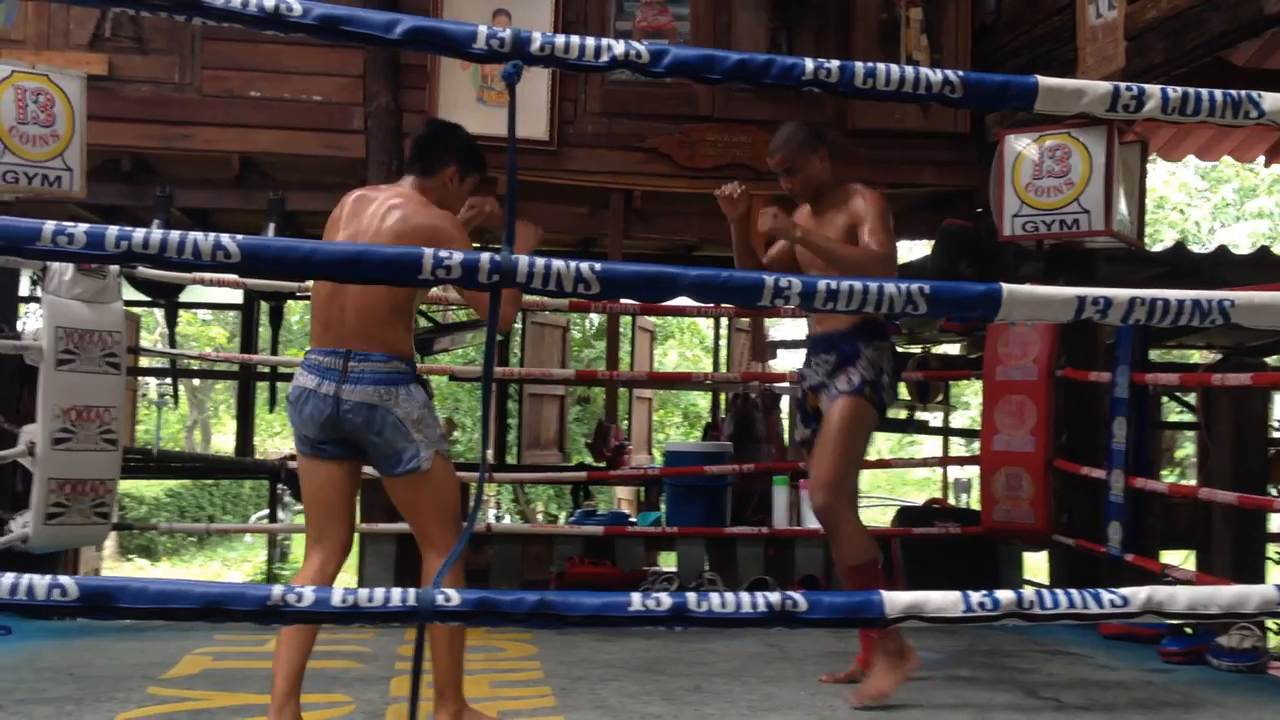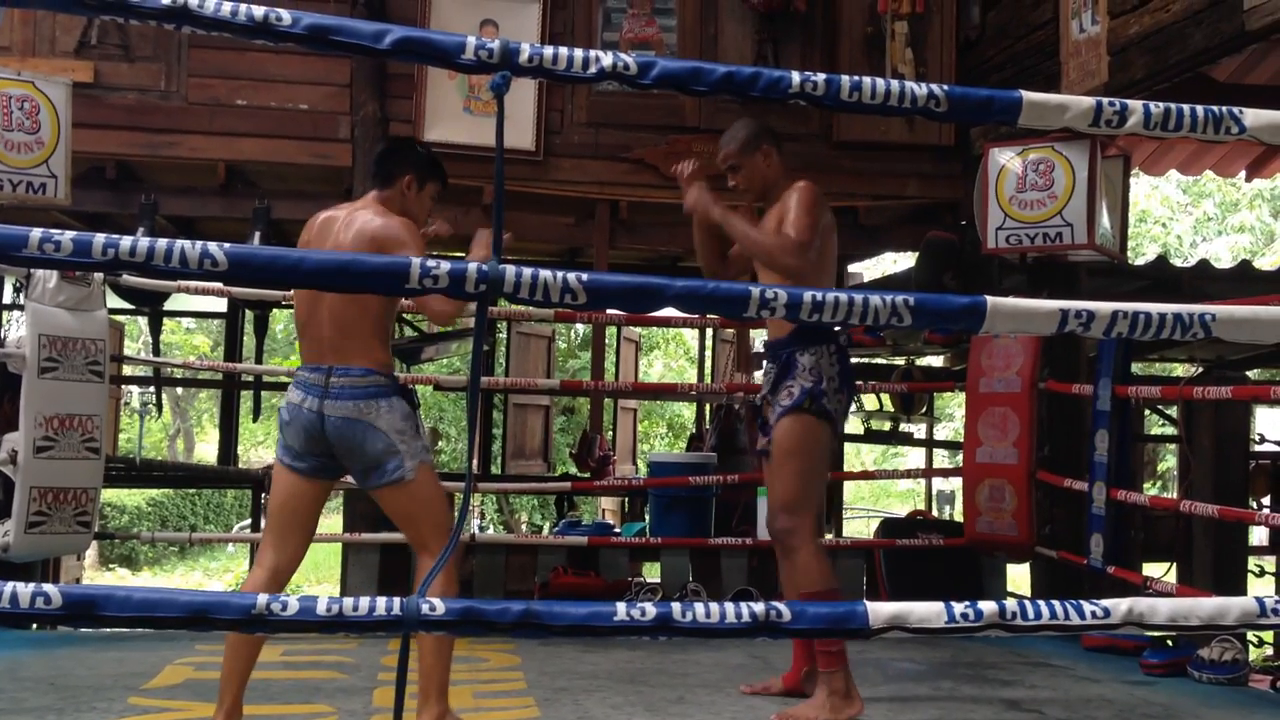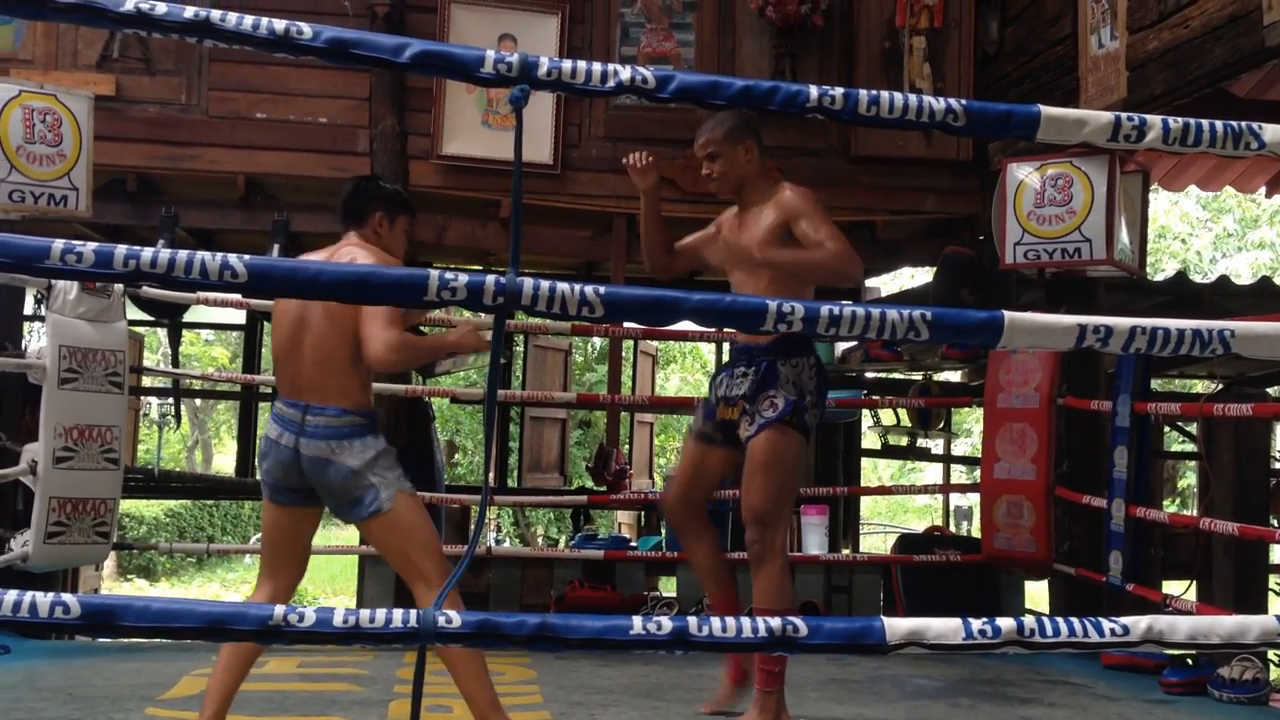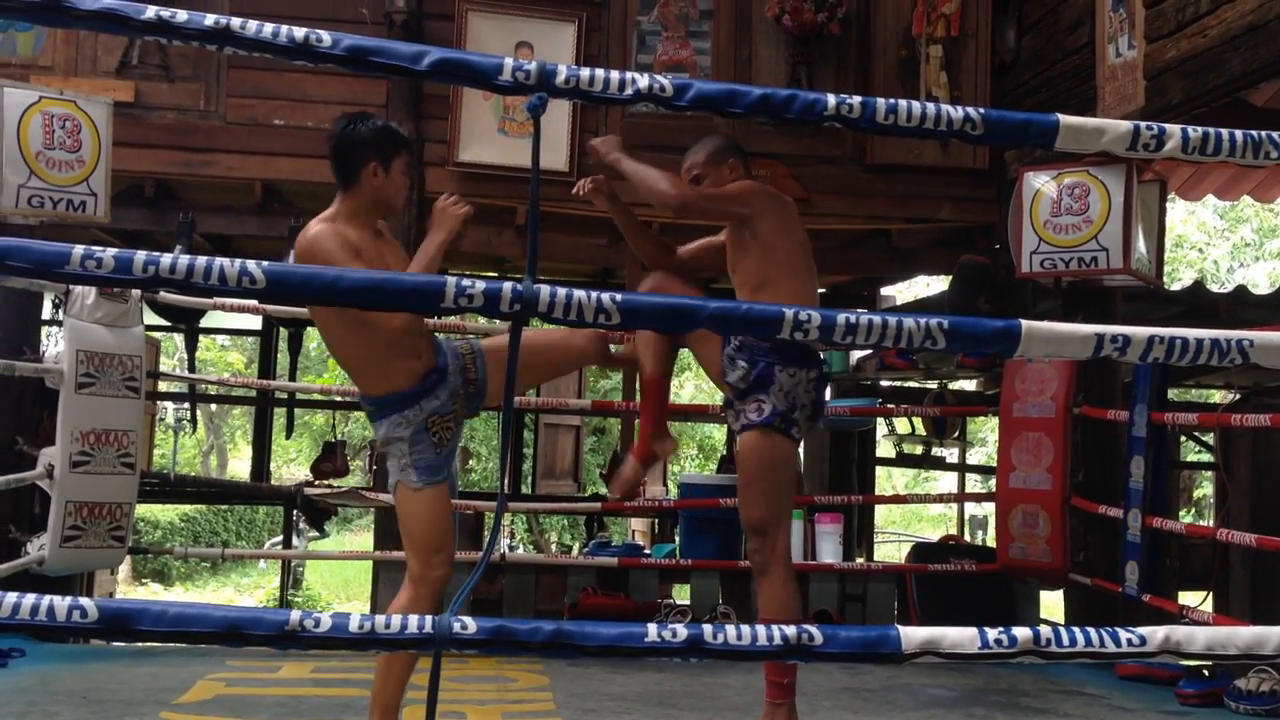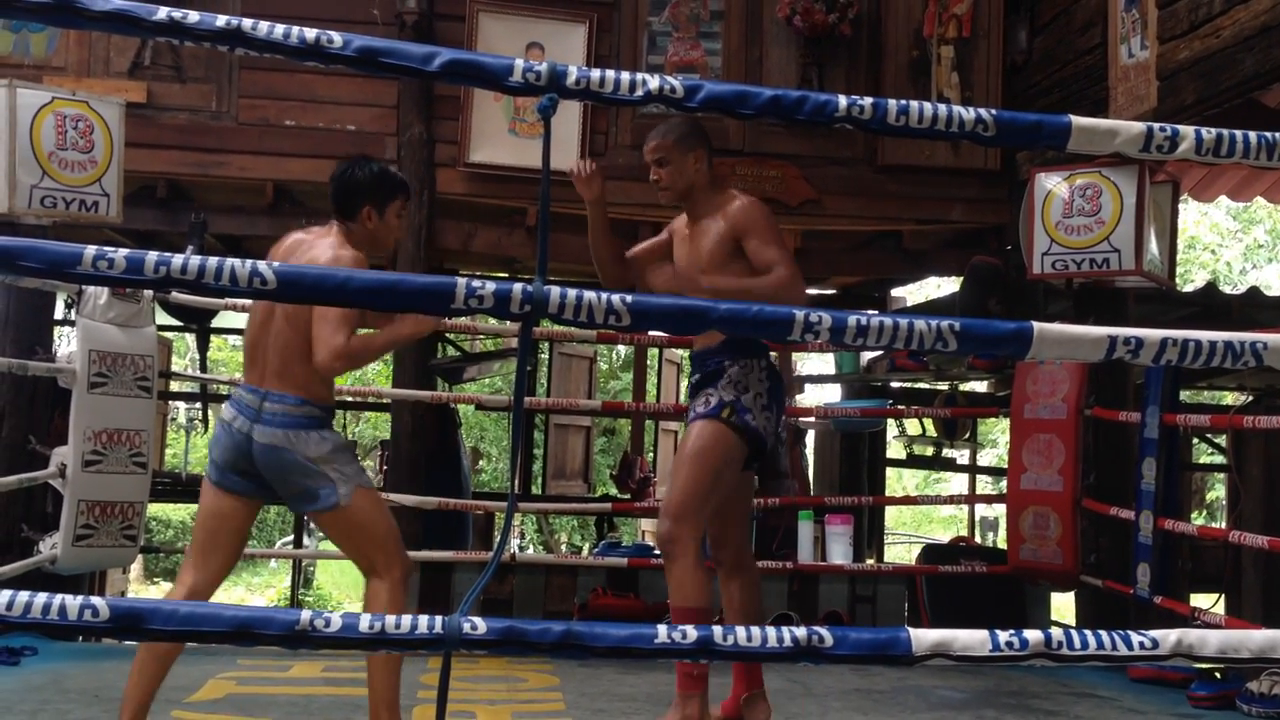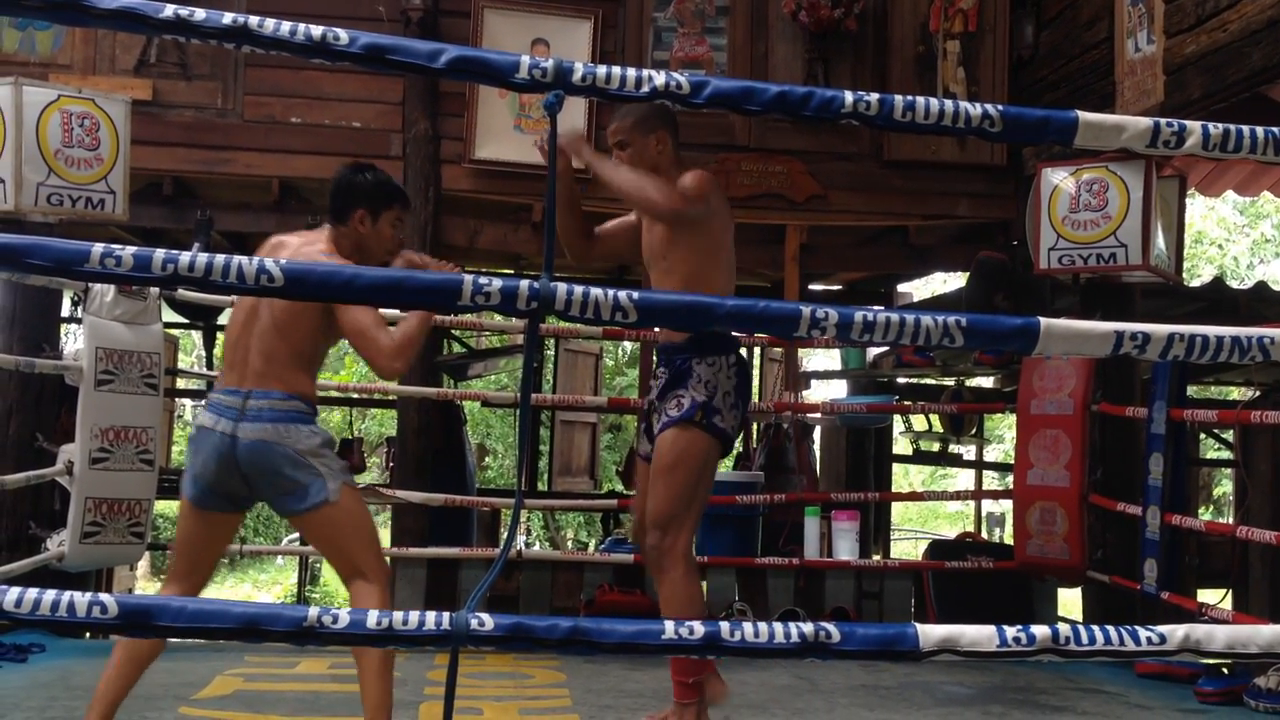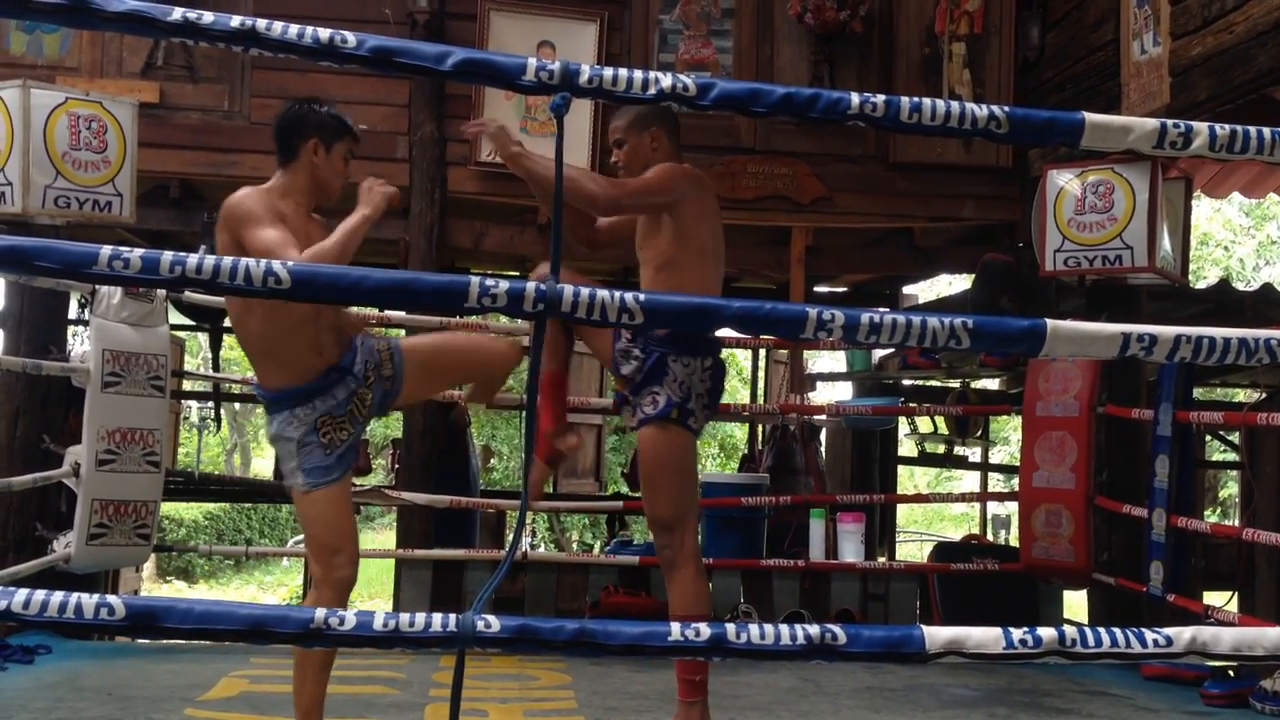
dt=0.7s
person 1, frame 1
left shoulder: (864, 204)
right shoulder: (804, 216)
left elbow: (880, 267)
right elbow: (760, 278)
left wrist: (801, 237)
right wrist: (741, 224)
left hip: (862, 357)
right hip: (817, 362)
left knee: (828, 499)
right knee: (831, 507)
left ankle: (891, 648)
right ankle: (876, 644)
person 1, frame 2
left shoulder: (804, 197)
right shoulder: (772, 212)
left elbow: (792, 263)
right elbow: (719, 271)
left wrist: (716, 211)
right wrist: (701, 206)
left hip: (810, 364)
right hip: (783, 367)
left knee: (793, 523)
right knee: (784, 526)
right ankle: (805, 667)
person 1, frame 3
left shoulder: (791, 202)
right shoulder: (728, 218)
left elbow: (848, 266)
right elbow: (662, 265)
left wrist: (755, 256)
right wrist: (649, 198)
left hip: (785, 372)
right hip: (738, 372)
left knee: (762, 537)
right knee: (679, 503)
right ankle: (742, 662)
person 1, frame 4
left shoulder: (757, 199)
right shoulder: (736, 231)
left elbow: (677, 200)
right elbow: (665, 260)
left wrist: (620, 158)
right wrist: (613, 205)
left hip: (782, 374)
right hip: (751, 364)
left knee: (765, 547)
right knee: (656, 290)
right ankle: (646, 447)
person 1, frame 5
left shoulder: (743, 211)
right shoulder: (680, 229)
left elbow: (790, 290)
right elbow: (614, 275)
left wrist: (698, 283)
right wrist: (596, 208)
left hip: (740, 380)
right hip: (712, 384)
left knee: (678, 532)
right knee: (729, 550)
person 1, frame 6
left shoulder: (697, 188)
right shoulder: (647, 220)
left elbow: (665, 205)
right elbow: (582, 250)
left wrist: (592, 158)
right wrist: (565, 174)
left hip: (705, 372)
right hip: (671, 374)
left knee: (666, 543)
right knee: (650, 537)
person 1, frame 7
left shoulder: (679, 181)
right shoulder: (663, 203)
left elbow: (604, 193)
right elbow: (588, 230)
left wrist: (516, 151)
right wrist: (543, 181)
left hip: (677, 367)
right hip: (645, 352)
left knee: (675, 542)
right knee: (550, 279)
right ankle: (550, 438)
person 2, frame 1
left shoulder: (351, 202)
right shoulder: (434, 223)
right elbow: (501, 316)
right wrist: (521, 251)
left hip: (316, 382)
right hip: (383, 388)
left knee: (324, 549)
right knee: (442, 549)
person 2, frame 2
left shoulder: (317, 223)
right shoulder: (394, 228)
right elbow: (444, 309)
right wrist: (482, 250)
left hip: (305, 399)
right hip: (369, 402)
left knee: (272, 564)
right knee: (438, 552)
person 2, frame 3
left shoulder: (298, 265)
right shoulder: (374, 264)
right elbow: (381, 353)
left wrist: (403, 312)
right wrist: (455, 342)
left hip: (283, 432)
right hip: (345, 440)
left knee: (273, 586)
right knee: (433, 582)
person 2, frame 4
left shoulder: (372, 228)
right shoulder: (319, 241)
right elbow: (395, 316)
right wrist: (438, 239)
left hip: (451, 367)
right hip: (404, 414)
left knee: (587, 340)
right knee: (427, 574)
person 2, frame 5
left shoulder: (292, 242)
right shoulder: (345, 261)
right elbow: (329, 357)
left wrist: (374, 308)
right wrist: (406, 328)
left hip: (239, 419)
right hip: (298, 431)
left knee: (195, 580)
right knee: (389, 570)
person 2, frame 6
left shoulder: (274, 245)
right shoulder: (340, 273)
right elbow: (391, 360)
left wrist: (393, 274)
left hip: (217, 422)
right hip: (282, 429)
left knee: (178, 587)
right knee: (370, 579)
person 2, frame 7
left shoulder: (312, 221)
right shoulder: (242, 207)
right wrist: (364, 213)
left hip: (360, 368)
right hip: (305, 410)
left knee: (503, 354)
right knee: (333, 575)
left ankle: (476, 399)
